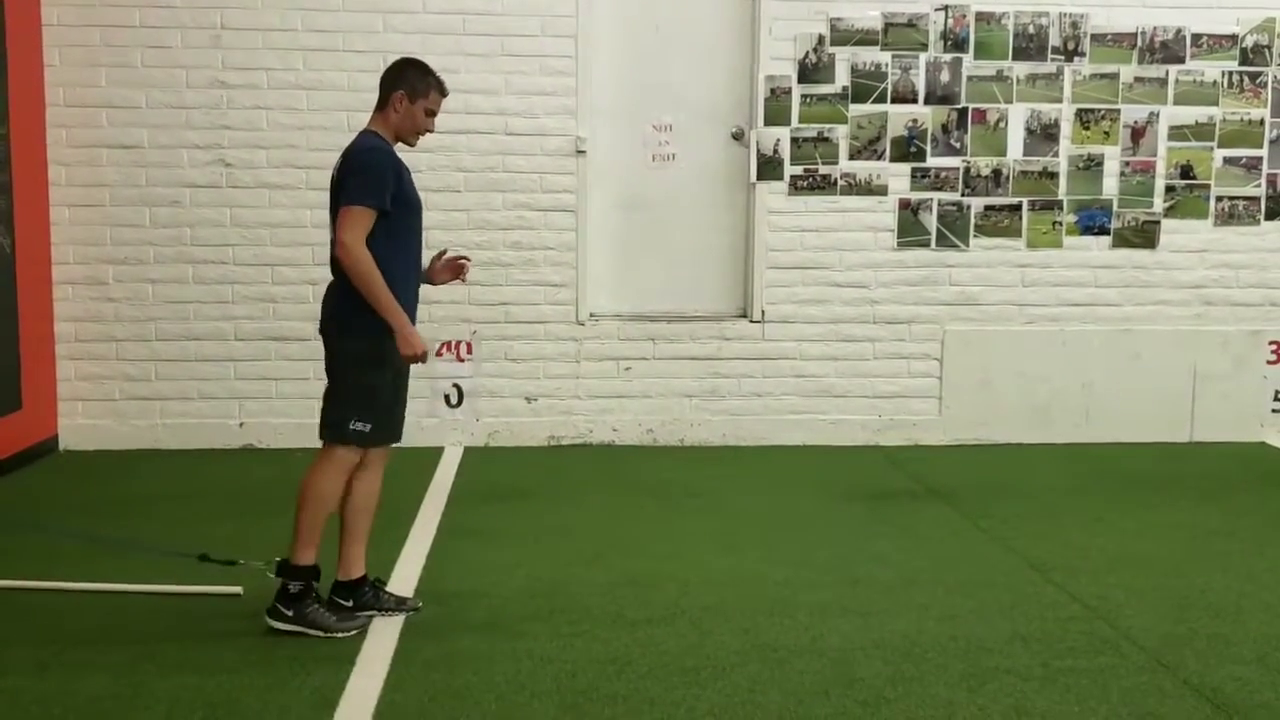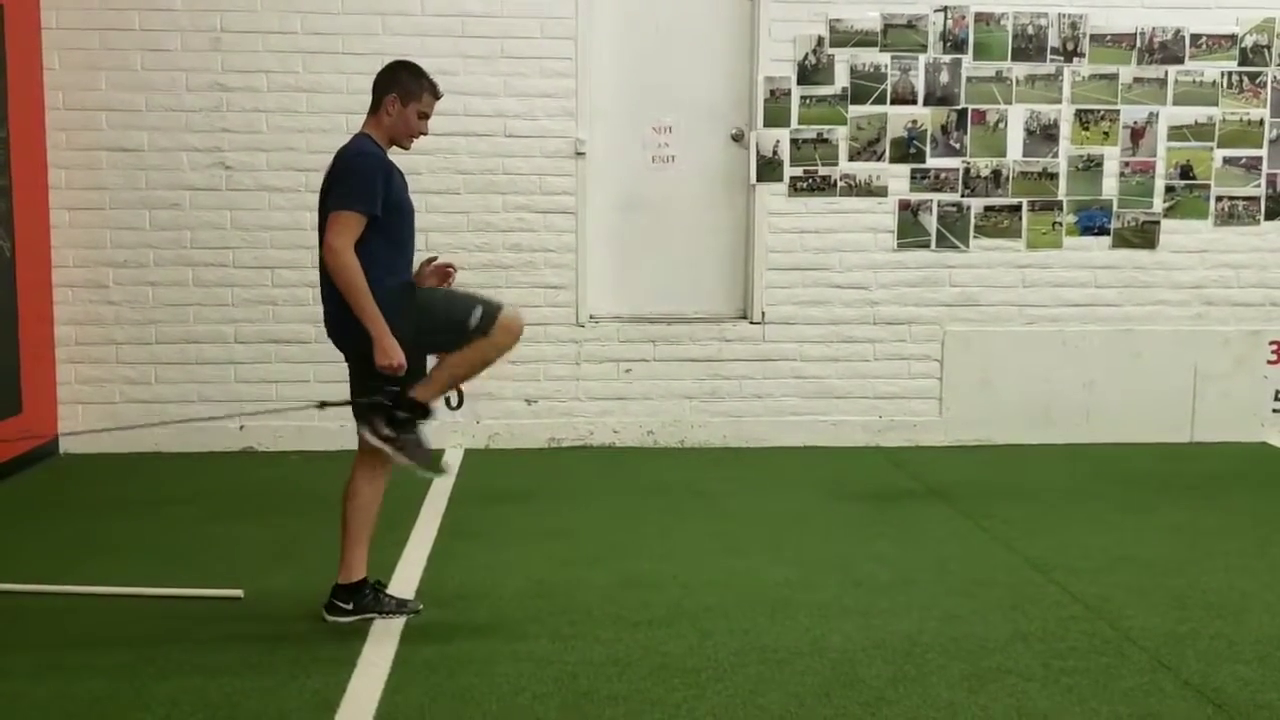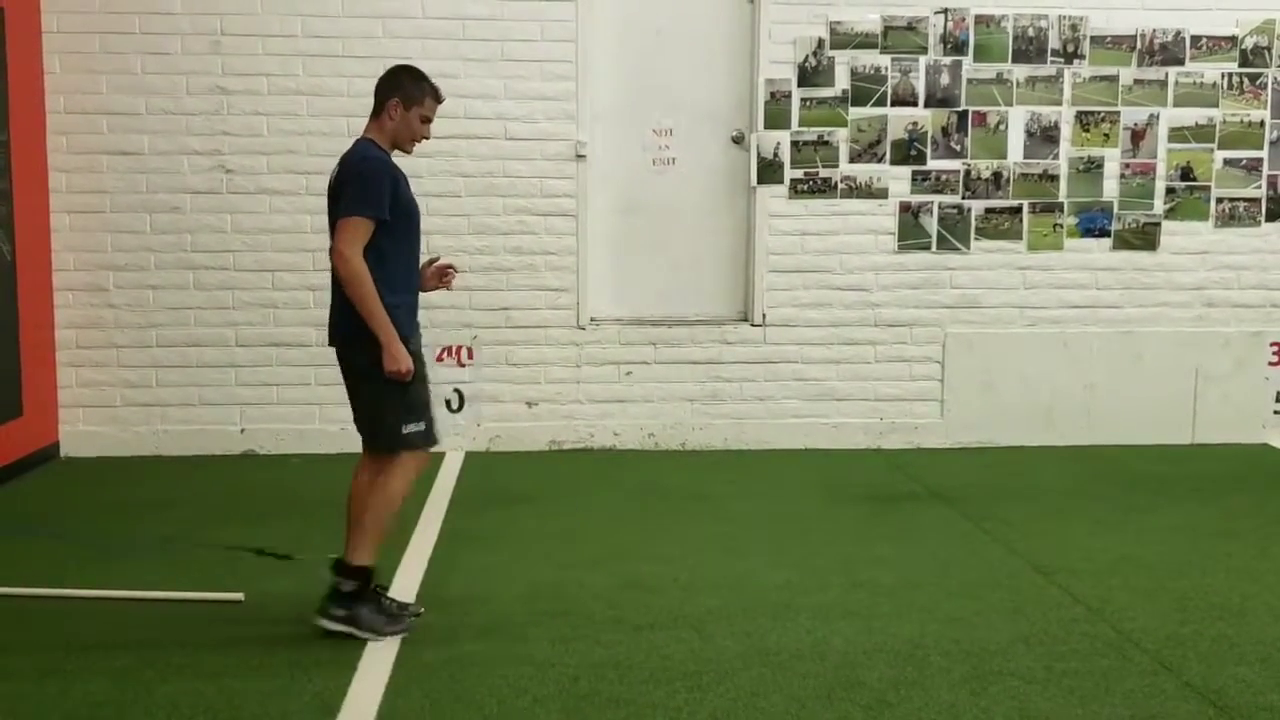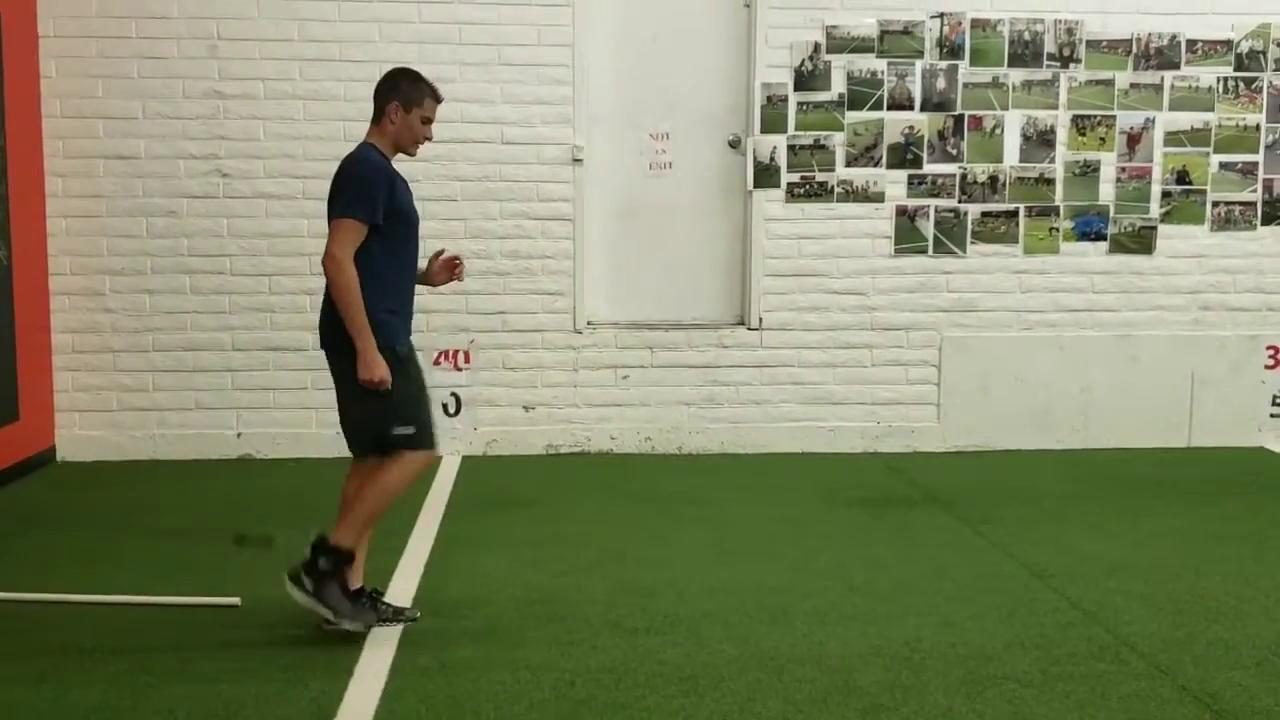
dt=0.5s
person 1, frame 1
left shoulder: (375, 158)
right shoulder: (371, 158)
right elbow: (349, 246)
left wrist: (425, 274)
right wrist: (403, 324)
left hip: (375, 330)
right hip: (365, 331)
left knee: (372, 453)
right knee: (343, 452)
left ankle: (352, 586)
right ankle: (293, 591)
person 1, frame 2
left shoulder: (371, 162)
right shoulder: (363, 161)
right elbow: (337, 250)
left wrist: (416, 279)
right wrist: (383, 334)
left hip: (382, 311)
right hip: (378, 313)
left knee: (379, 449)
right knee: (504, 325)
left ankle: (352, 589)
right ankle: (402, 412)
person 1, frame 3
left shoulder: (373, 168)
right shoulder: (371, 169)
right elbow: (347, 256)
left wrist: (414, 279)
right wrist: (389, 341)
left hip: (375, 333)
right hip: (371, 340)
left knee: (385, 457)
right knee: (406, 456)
left ankle: (356, 588)
right ankle: (351, 591)
person 1, frame 4
left shoulder: (380, 173)
right shoulder: (366, 170)
right elbow: (339, 261)
left wrist: (424, 275)
right wrist: (368, 350)
left hip: (379, 335)
right hip: (368, 339)
left knee: (378, 460)
right knee: (410, 457)
left ankle: (350, 590)
right ankle: (321, 568)
